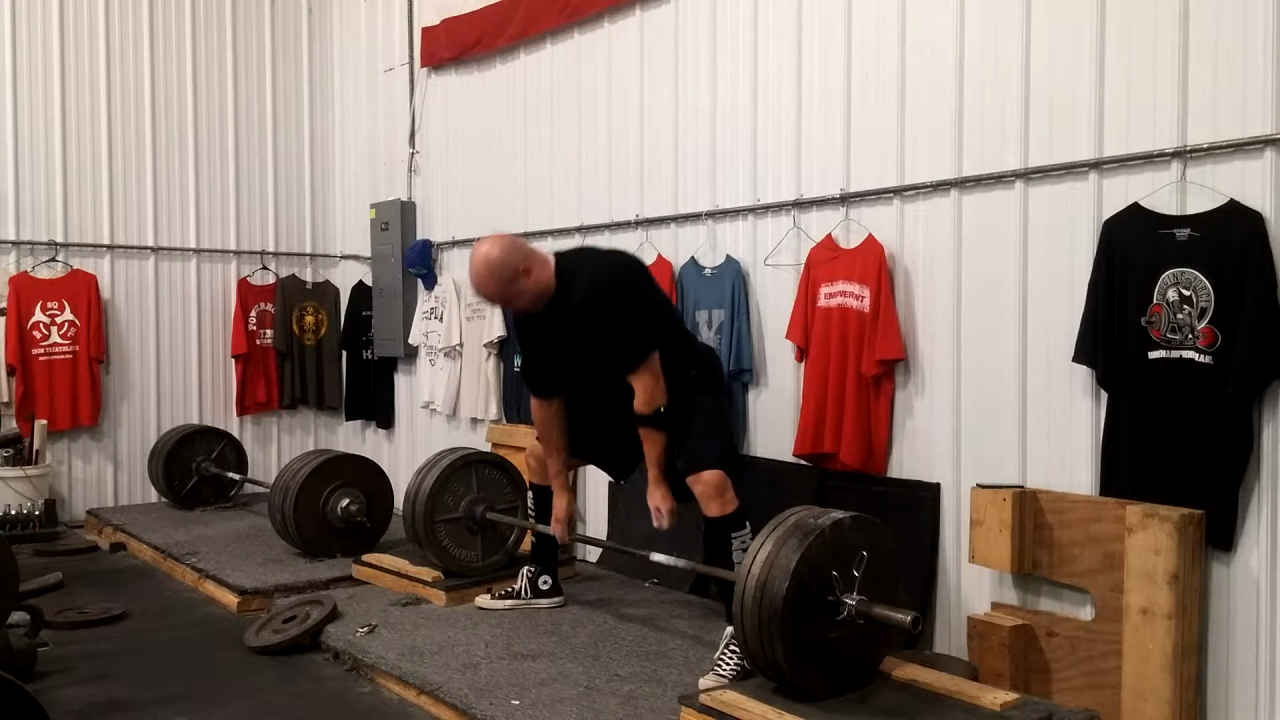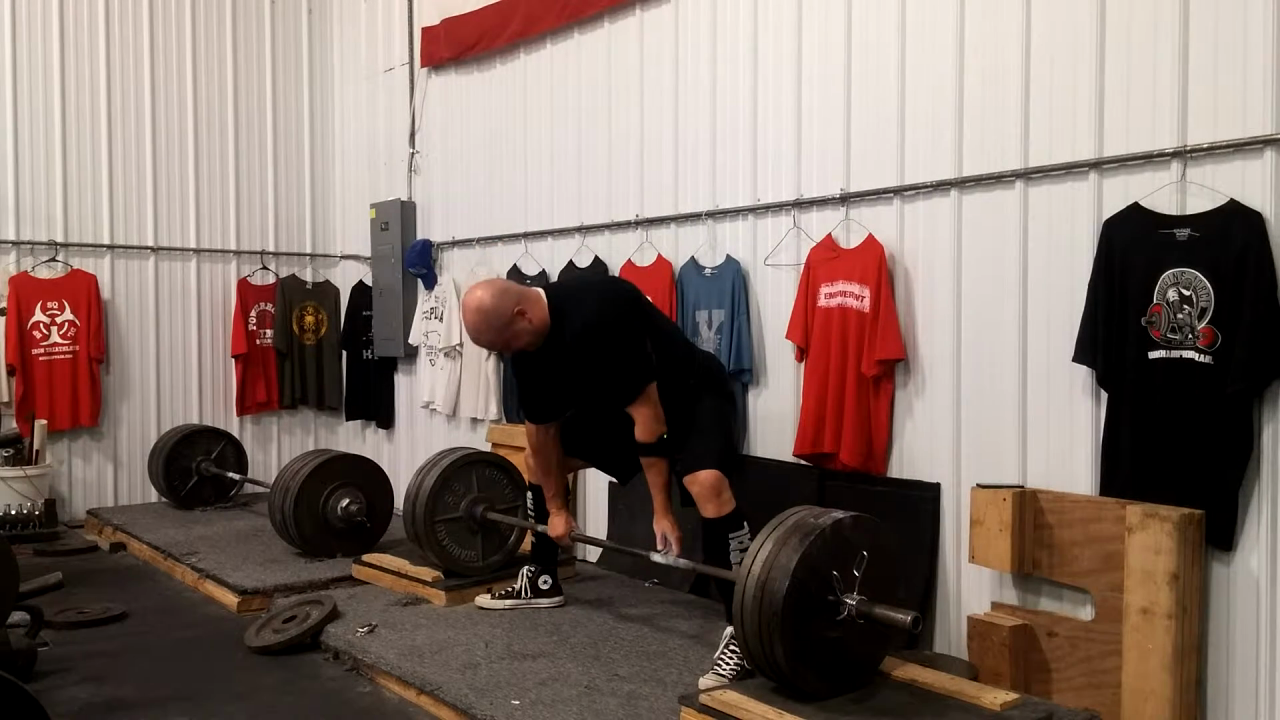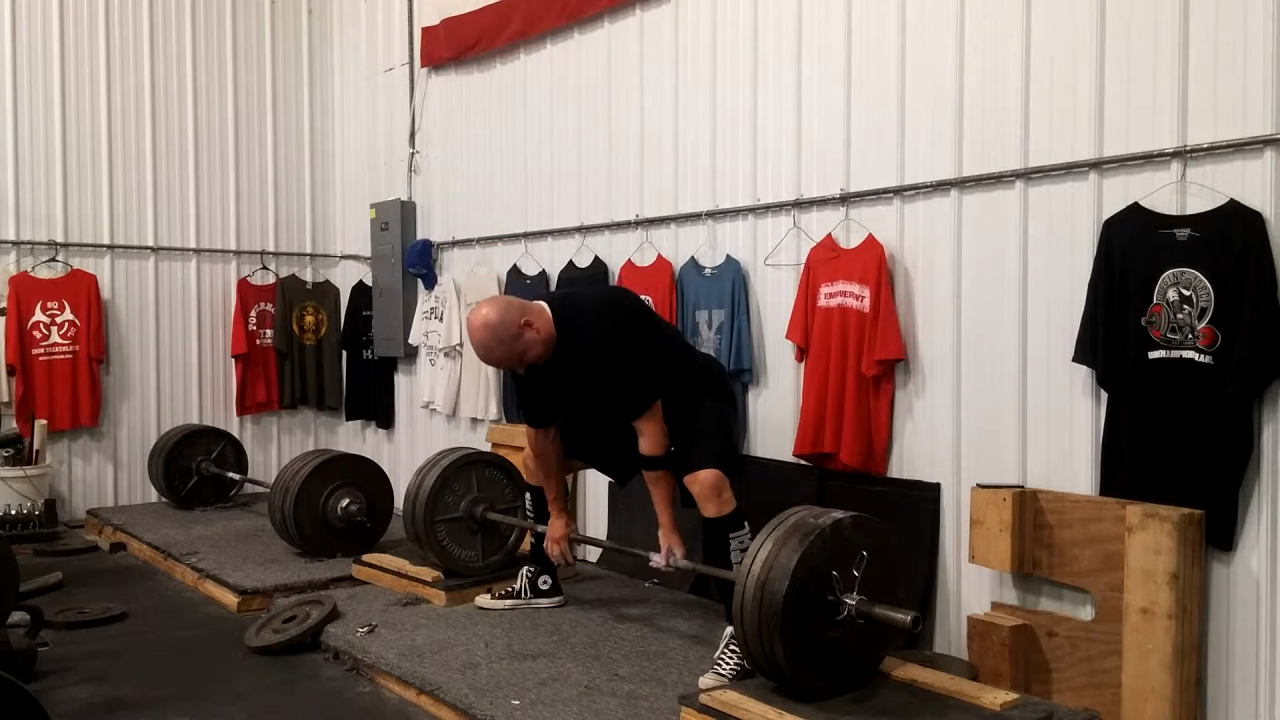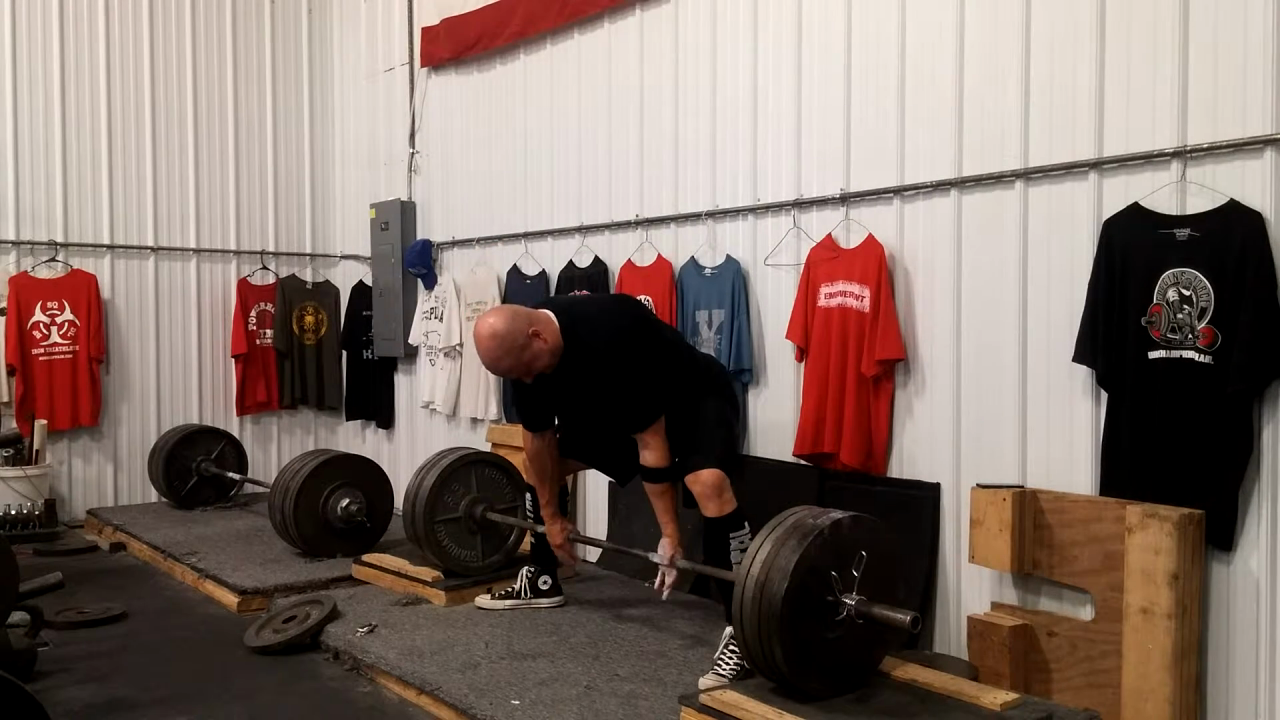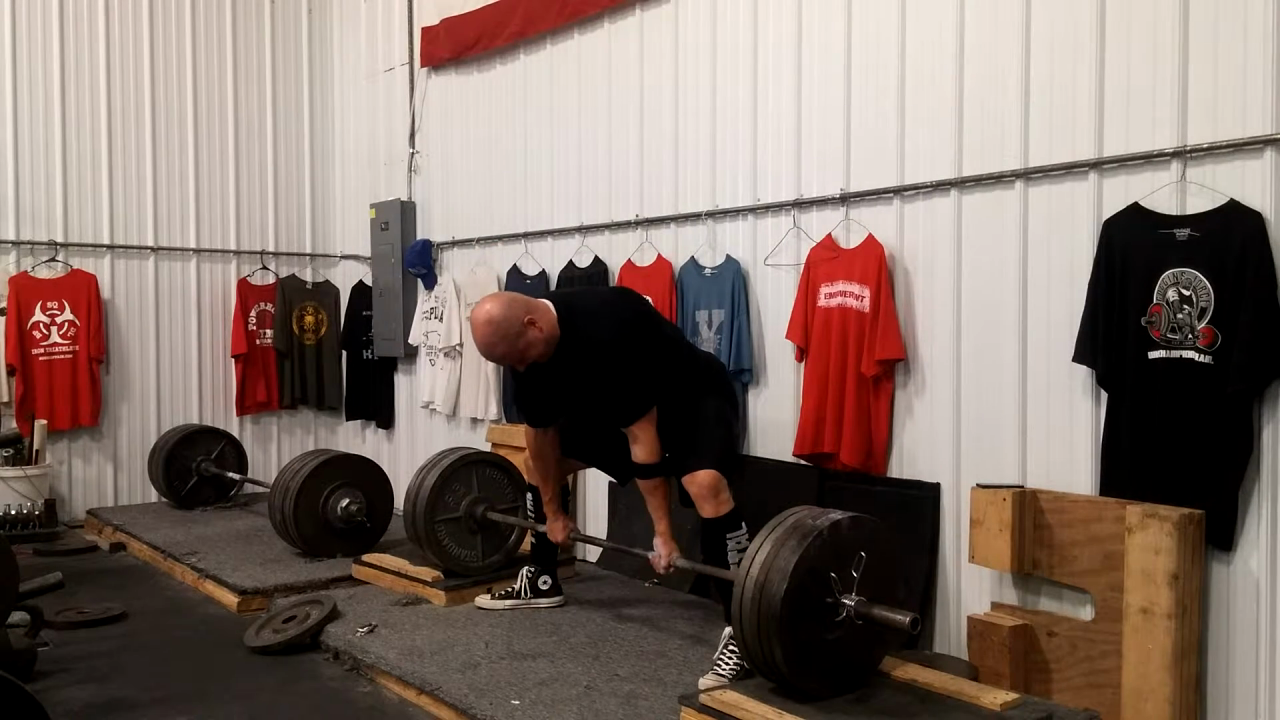
dt=0.3s
person 1, frame 1
left shoulder: (607, 282)
right shoulder: (530, 311)
left elbow: (648, 383)
right elbow: (546, 400)
left wrist: (656, 481)
right wrist: (561, 490)
left hip: (685, 386)
left knee: (710, 483)
right knee: (538, 457)
left ankle: (741, 631)
right ankle: (541, 580)
person 1, frame 2
left shoulder: (600, 314)
right shoulder: (527, 340)
left elbow: (647, 413)
right elbow: (542, 427)
left wrist: (662, 511)
right wrist: (557, 508)
left hip: (689, 393)
left knee: (706, 483)
right knee: (537, 460)
left ankle: (740, 631)
right ankle: (541, 579)
person 1, frame 3
left shoulder: (605, 329)
right shoulder: (525, 345)
left elbow: (650, 429)
right elbow: (544, 432)
left wrist: (667, 527)
right wrist: (557, 512)
left hip: (691, 398)
left knee: (707, 484)
right knee: (535, 461)
left ankle: (740, 631)
right ankle: (540, 581)
person 1, frame 4
left shoulder: (612, 339)
right shoulder: (526, 352)
left elbow: (651, 443)
right elbow: (539, 438)
left wrist: (671, 537)
right wrist: (552, 517)
left hip: (694, 399)
left knee: (708, 483)
right knee: (537, 463)
left ankle: (740, 632)
right ankle: (540, 580)
person 1, frame 5
left shoulder: (608, 330)
right shoulder: (528, 345)
left elbow: (642, 436)
right elbow: (542, 432)
left wrist: (663, 533)
right wrist: (555, 513)
left hip: (694, 398)
left knee: (705, 485)
right knee: (538, 461)
left ankle: (739, 632)
right ankle: (540, 581)
